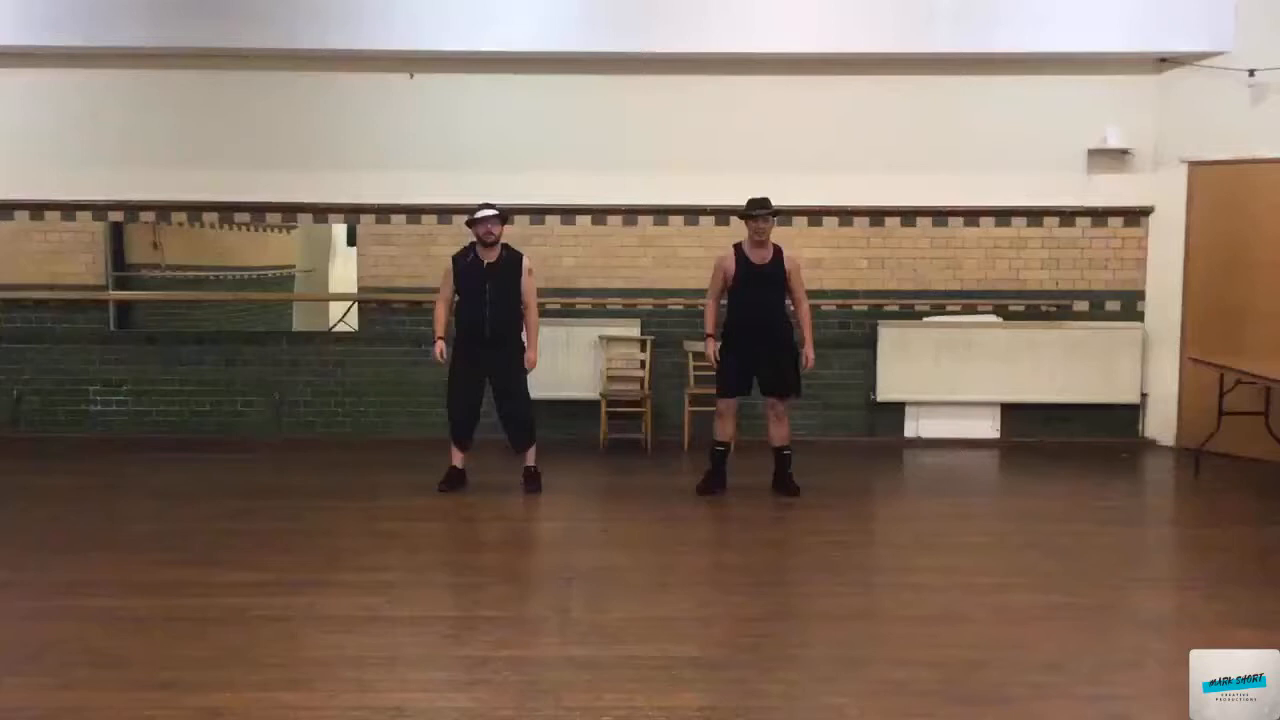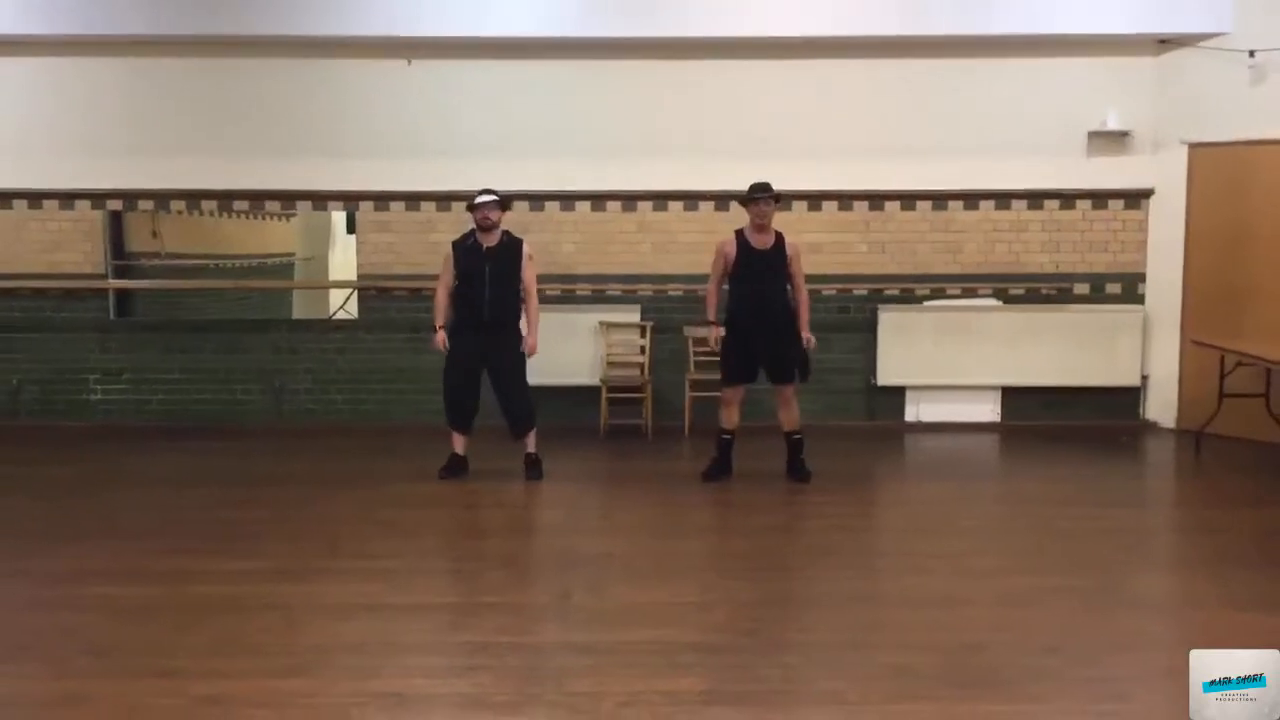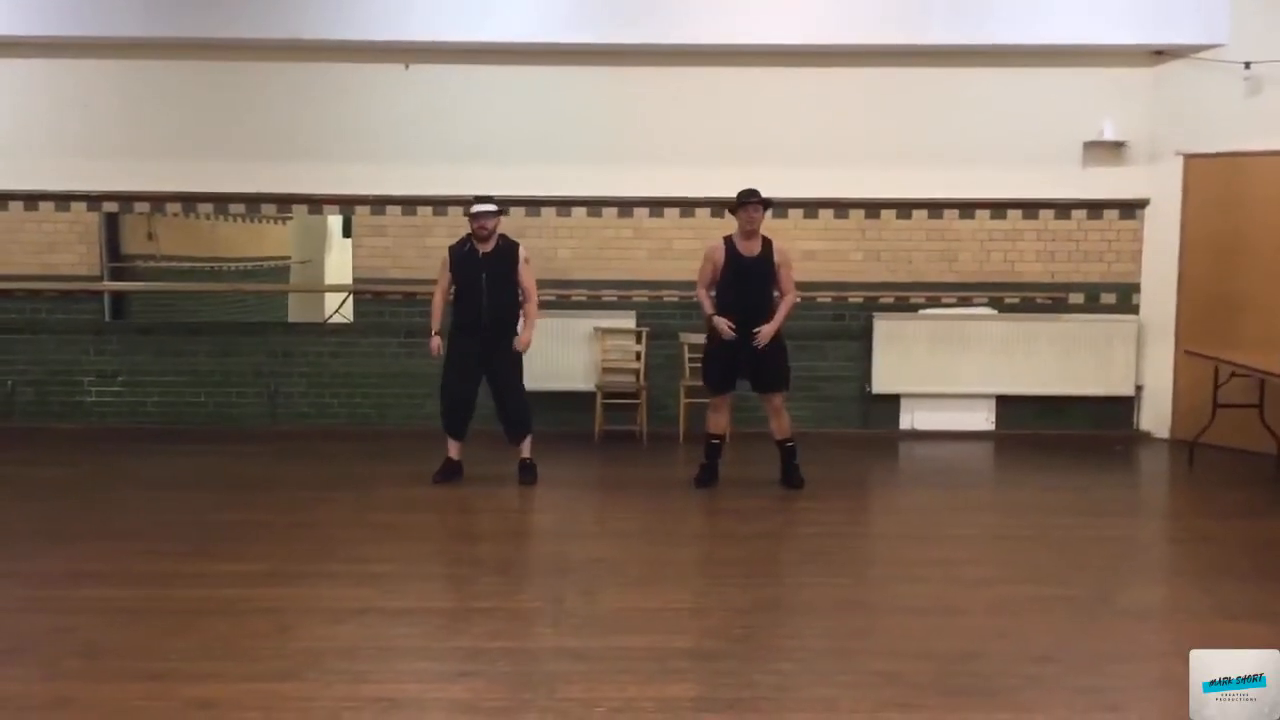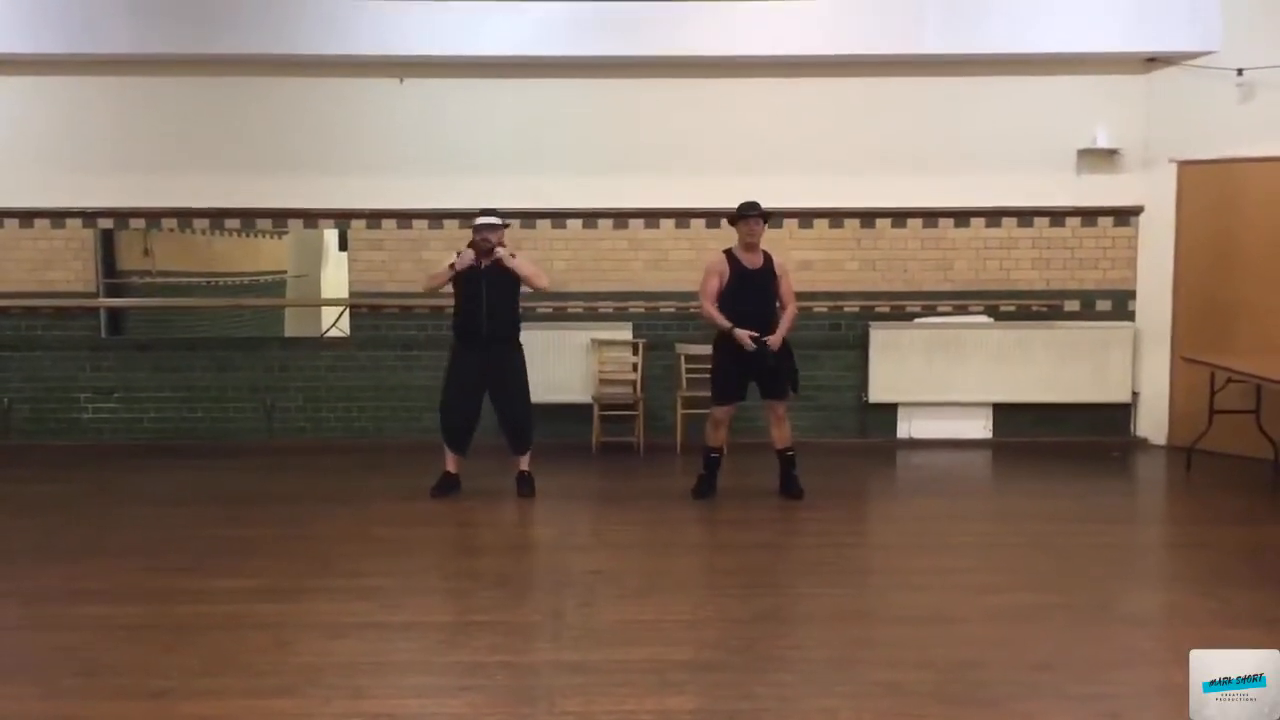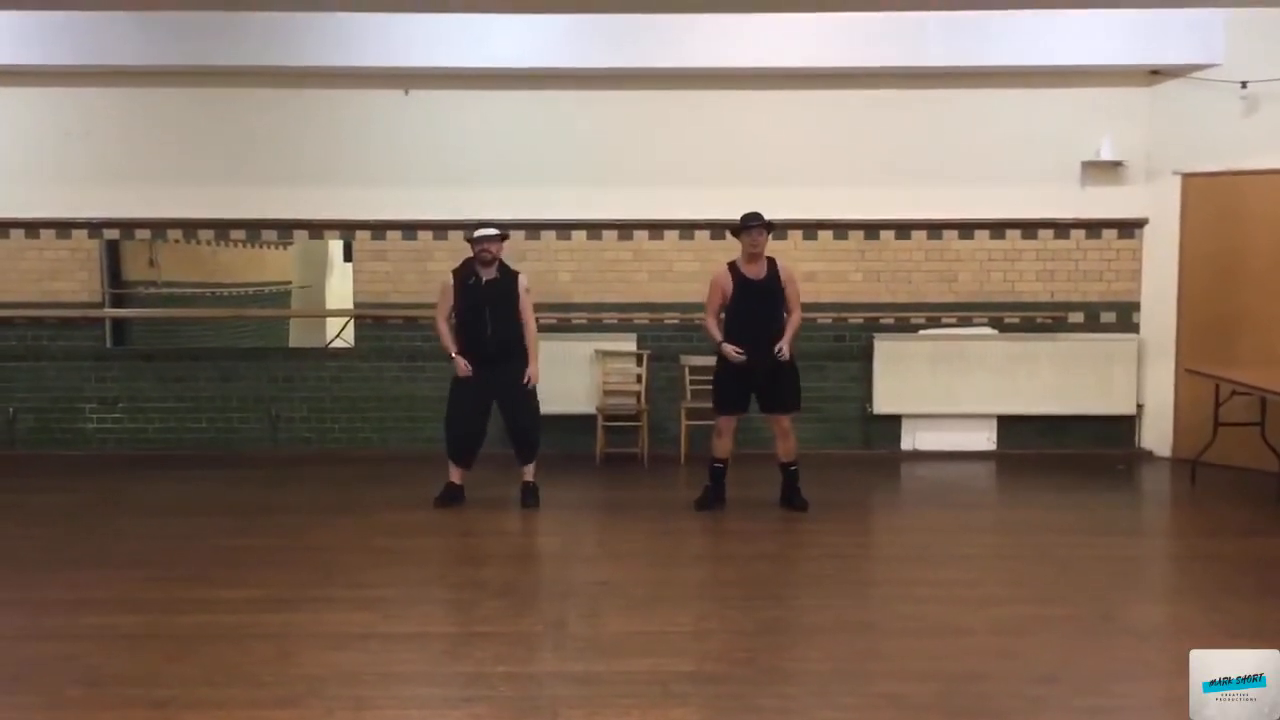
dt=1s
person 1, frame 1
left shoulder: (786, 261)
right shoulder: (728, 260)
left elbow: (800, 303)
right elbow: (712, 300)
left wrist: (808, 343)
right wrist: (710, 337)
left hip: (777, 344)
right hip: (736, 343)
left knee: (778, 408)
right knee: (725, 407)
left ankle: (782, 474)
right ankle: (717, 473)
person 1, frame 2
left shoulder: (788, 246)
right shoulder: (729, 245)
left elbow: (799, 288)
right elbow: (714, 285)
left wrist: (805, 326)
right wrist: (713, 323)
left hip: (780, 329)
right hip: (739, 330)
left knee: (786, 393)
right knee: (730, 394)
left ankle: (795, 460)
right ankle: (723, 460)
person 1, frame 3
left shoulder: (775, 252)
right shoulder: (718, 250)
left elbow: (789, 294)
right elbow: (702, 288)
left wrist: (773, 325)
right wrist: (713, 317)
left hip: (764, 336)
right hip: (725, 335)
left knee: (775, 401)
right knee: (718, 400)
left ankle: (790, 467)
right ankle: (710, 466)
person 1, frame 4
left shoulder: (775, 265)
right shoulder: (720, 263)
left elbow: (790, 305)
right elbow: (707, 305)
left wrist: (780, 334)
right wrist: (734, 330)
left hip: (770, 347)
right hip: (731, 348)
left knee: (778, 410)
right knee: (720, 413)
left ankle: (788, 477)
right ankle: (708, 477)
person 1, frame 5
left shoulder: (782, 272)
right shoulder: (724, 276)
left elbow: (795, 311)
right elbow: (711, 316)
left wrist: (786, 341)
right wrist: (722, 345)
left hip: (775, 360)
right hip: (736, 359)
left knee: (783, 424)
right knee: (724, 424)
left ankle: (791, 490)
right ankle: (716, 489)
person 2, frame 1
left shoulder: (520, 263)
right shoulder: (458, 263)
left elbow: (530, 307)
right elbow: (444, 302)
left wrist: (532, 346)
right wrist: (439, 337)
left hip: (508, 350)
right hip: (467, 350)
left knee: (517, 409)
right knee: (461, 410)
left ankle: (531, 470)
right ankle: (457, 470)
person 2, frame 2
left shoulder: (519, 249)
right shoulder: (457, 249)
left elbow: (530, 293)
right elbow: (444, 290)
left wrist: (532, 333)
right wrist: (440, 327)
left hip: (505, 335)
right hip: (465, 335)
left knee: (516, 396)
right knee: (458, 395)
left ankle: (532, 456)
right ankle: (458, 457)
person 2, frame 3
left shoulder: (515, 252)
right shoulder: (455, 253)
left elbow: (530, 293)
right elbow: (441, 294)
left wrist: (527, 329)
right wrist: (435, 332)
left hip: (503, 339)
right hip: (464, 339)
left knee: (513, 398)
right knee: (455, 398)
left ankle: (526, 460)
right ankle: (453, 461)
person 2, frame 4
left shoulder: (514, 262)
right shoulder: (459, 261)
left elbow: (542, 283)
right elbow: (429, 285)
left wrist: (510, 262)
right wrist: (455, 266)
left hip: (506, 350)
right hip: (467, 350)
left knee: (516, 411)
right knee: (455, 411)
left ankle: (524, 473)
right ankle: (450, 474)
person 2, frame 5
left shoulder: (516, 281)
right shoulder: (456, 280)
left elbow: (528, 323)
right elbow: (442, 319)
left wrist: (533, 363)
right wrist: (455, 355)
left hip: (512, 365)
right hip: (472, 366)
left knee: (525, 423)
right knee: (461, 425)
left ankle: (529, 484)
right ankle: (454, 485)
